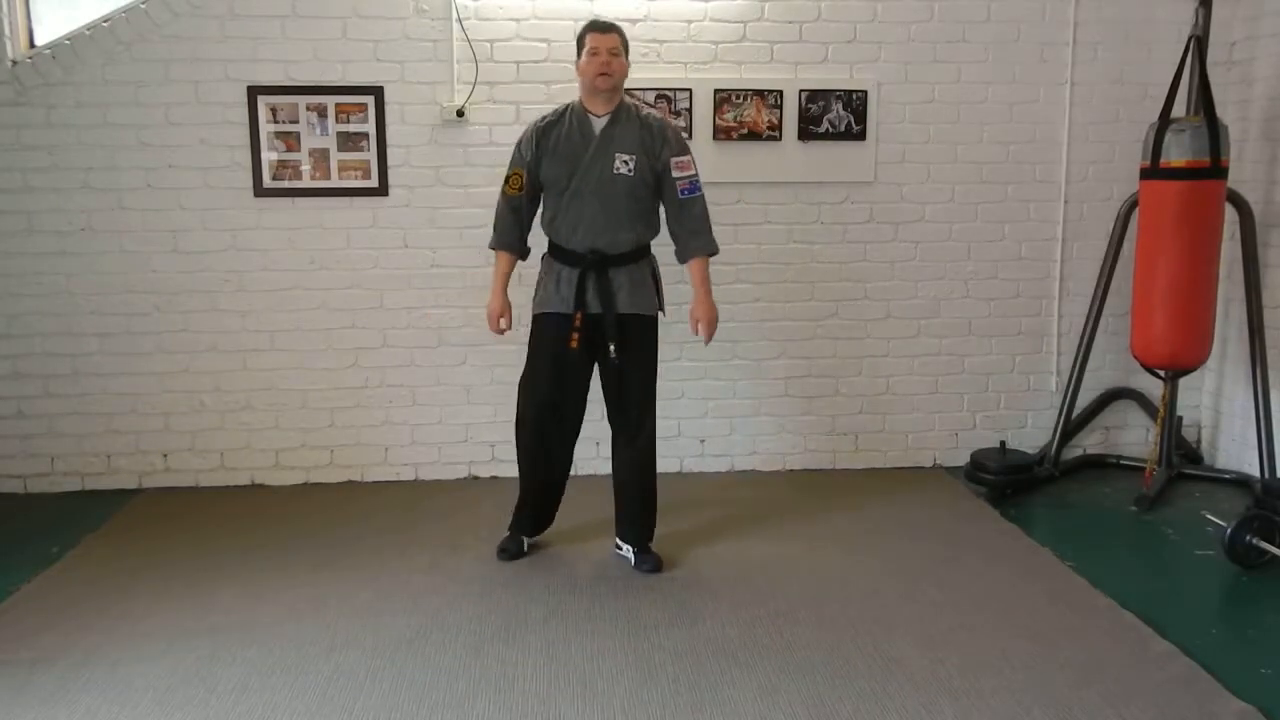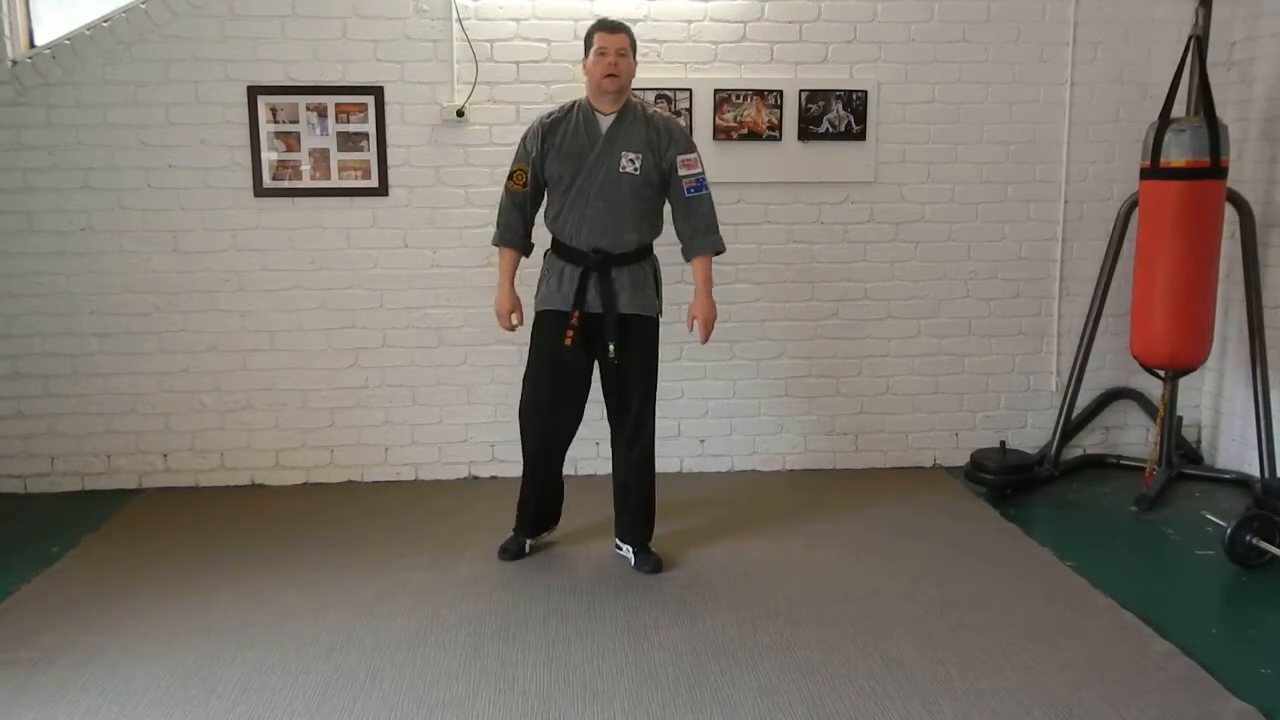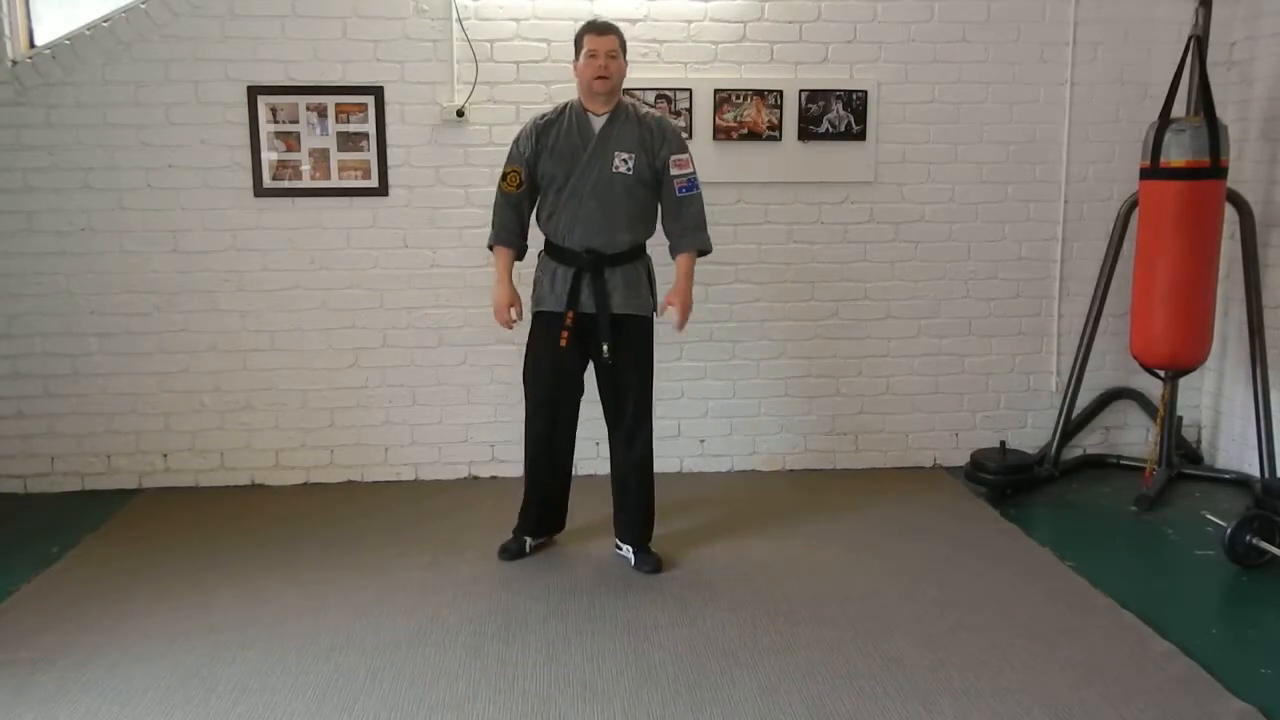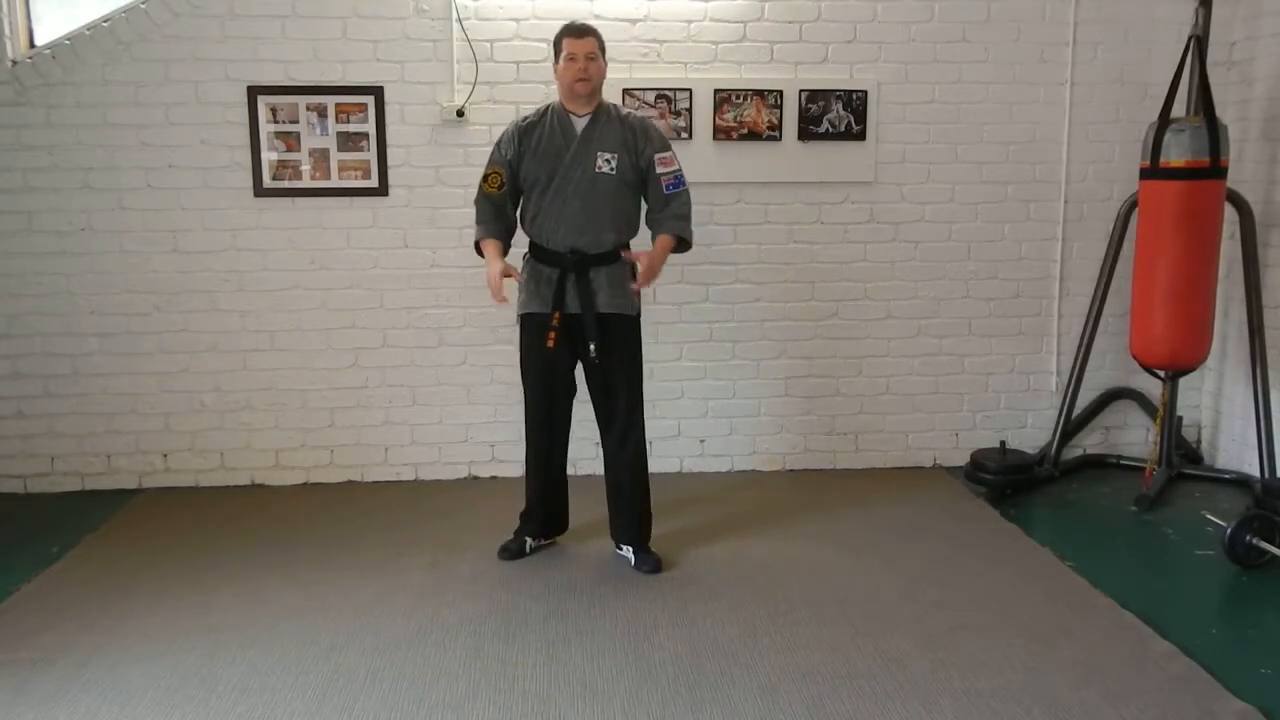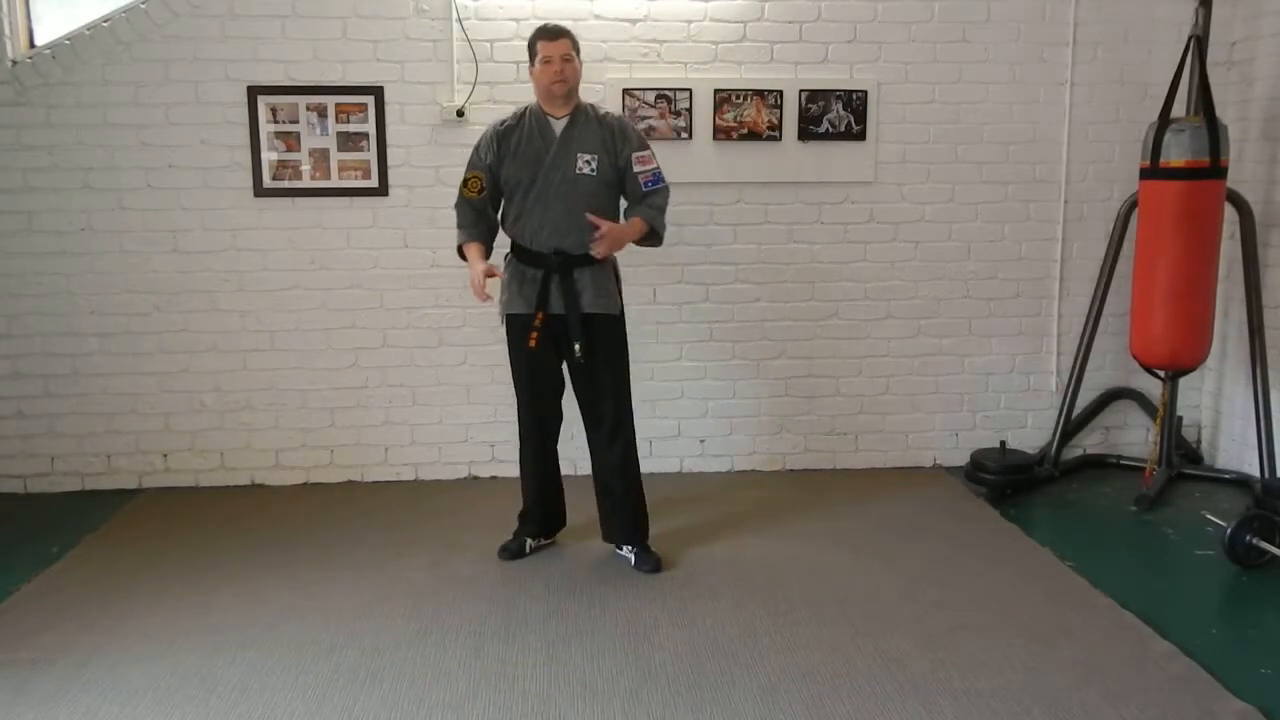
dt=0.2s
person 1, frame 1
left shoulder: (657, 134)
right shoulder: (543, 134)
left elbow: (687, 215)
right elbow: (513, 214)
left wrist: (701, 292)
right wrist: (498, 290)
left hip: (630, 289)
right hip: (561, 288)
left knee: (633, 420)
right knee: (542, 411)
left ankle: (633, 536)
right ankle: (528, 523)
person 1, frame 2
left shoulder: (664, 133)
right shoulder: (548, 130)
left elbow: (694, 214)
right elbow: (516, 210)
left wrist: (703, 291)
right wrist: (505, 285)
left hip: (631, 289)
right hip: (563, 286)
left knee: (633, 420)
right knee: (543, 411)
left ankle: (633, 536)
right ankle: (532, 523)
person 1, frame 3
left shoulder: (655, 132)
right shoulder: (541, 132)
left elbow: (683, 212)
right elbow: (510, 210)
left wrist: (682, 283)
right wrist: (503, 281)
left hip: (625, 288)
right hip: (558, 286)
left knee: (630, 419)
right knee: (546, 413)
left ankle: (633, 536)
right ankle: (536, 524)
person 1, frame 4
left shoulder: (637, 132)
right shoulder: (523, 134)
left elbow: (672, 203)
right elbow: (491, 204)
left wrist: (657, 252)
right wrist: (494, 258)
left hip: (612, 288)
right hip: (543, 289)
left knee: (622, 417)
right knee: (544, 415)
left ankle: (631, 536)
right ankle: (540, 525)
person 1, frame 5
left shoulder: (615, 131)
right shoulder: (501, 137)
left elbow: (652, 197)
right elbow: (472, 208)
left wrist: (625, 231)
right wrist: (477, 258)
left hip: (594, 288)
right hip: (528, 289)
left knee: (609, 415)
right knee: (536, 415)
left ankle: (628, 534)
right ankle: (538, 525)
